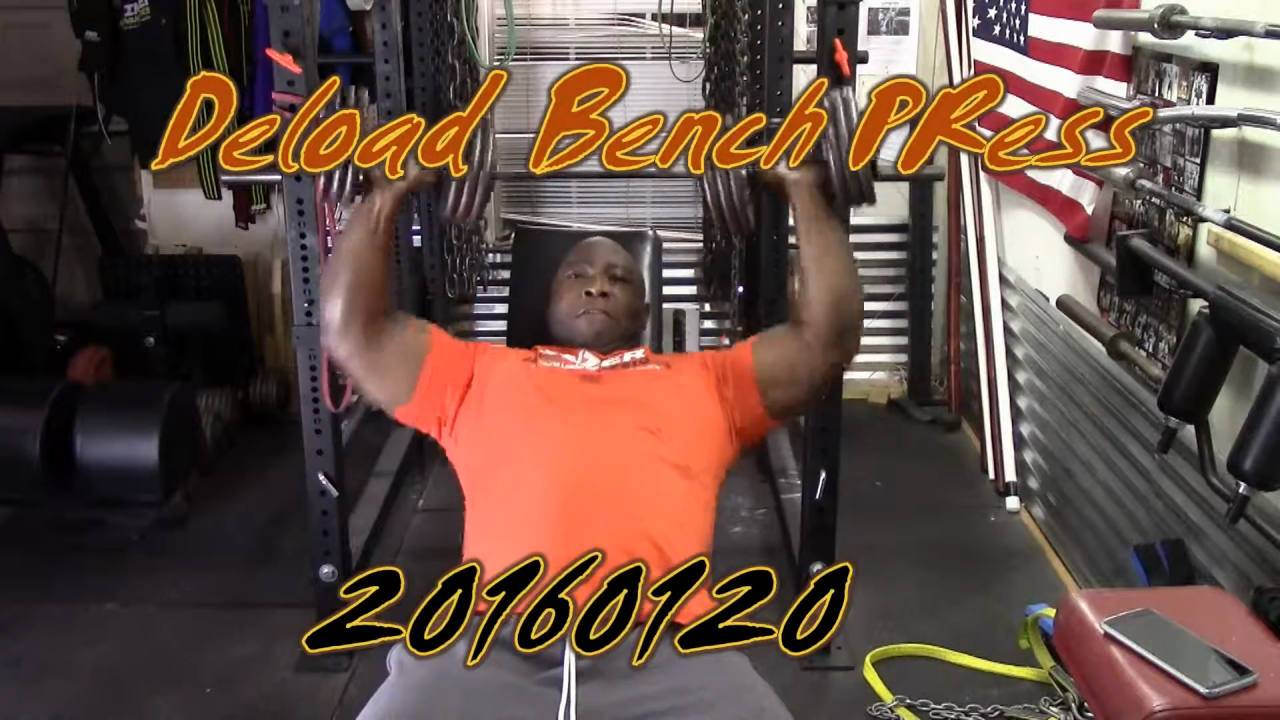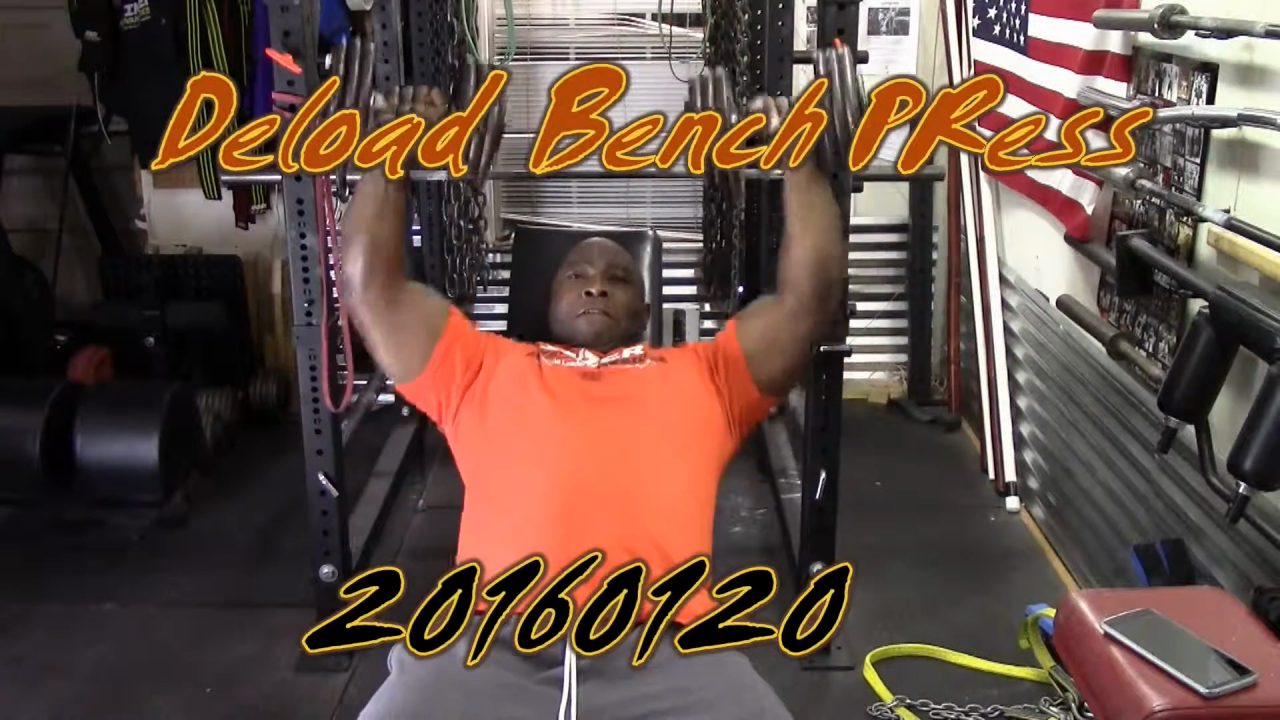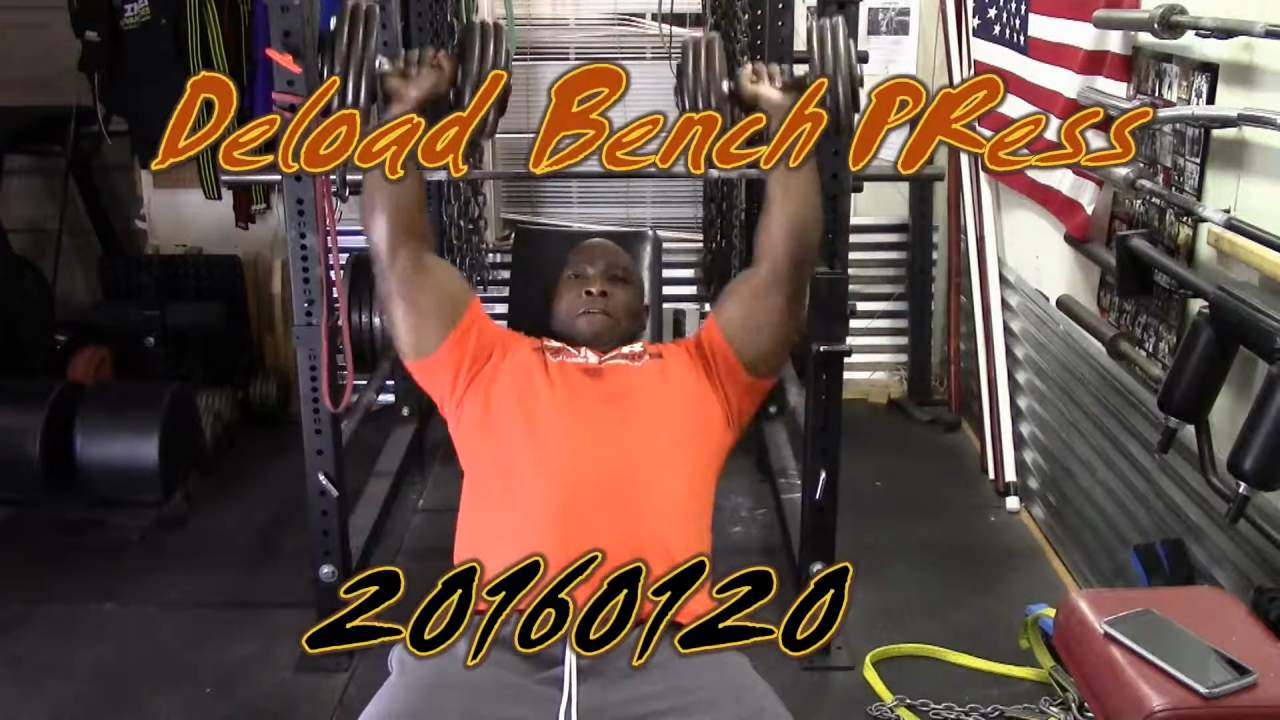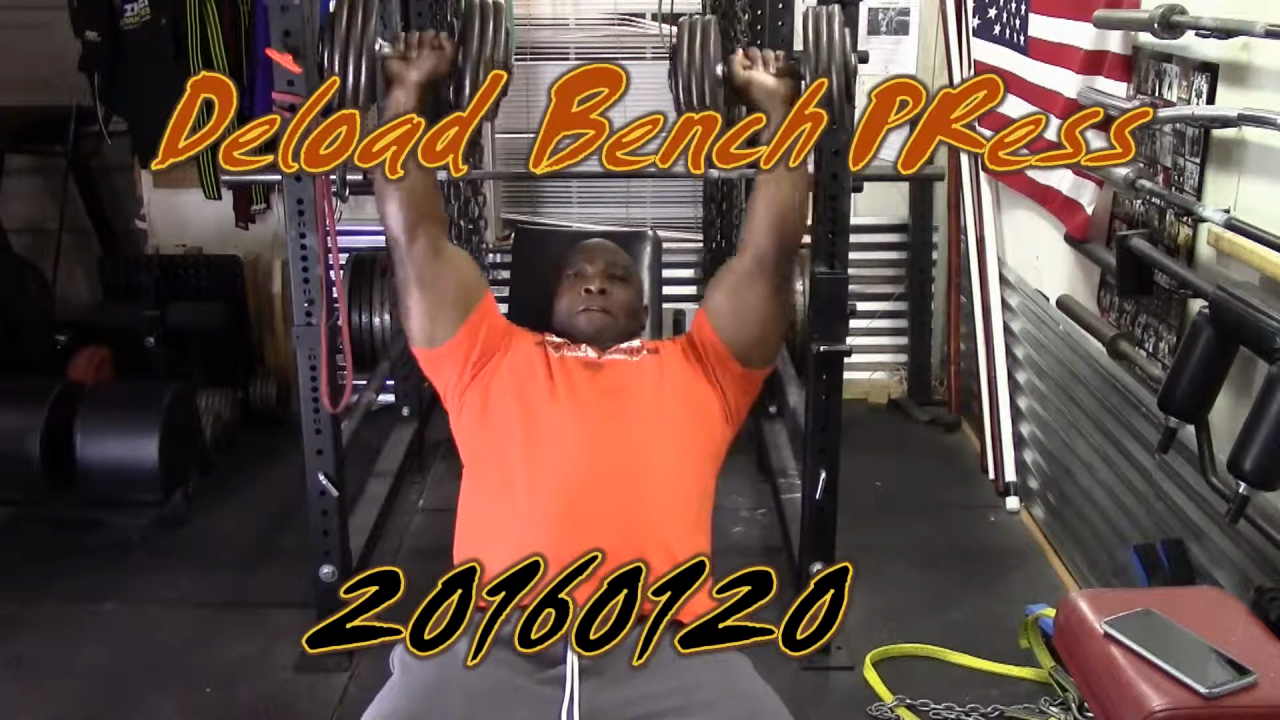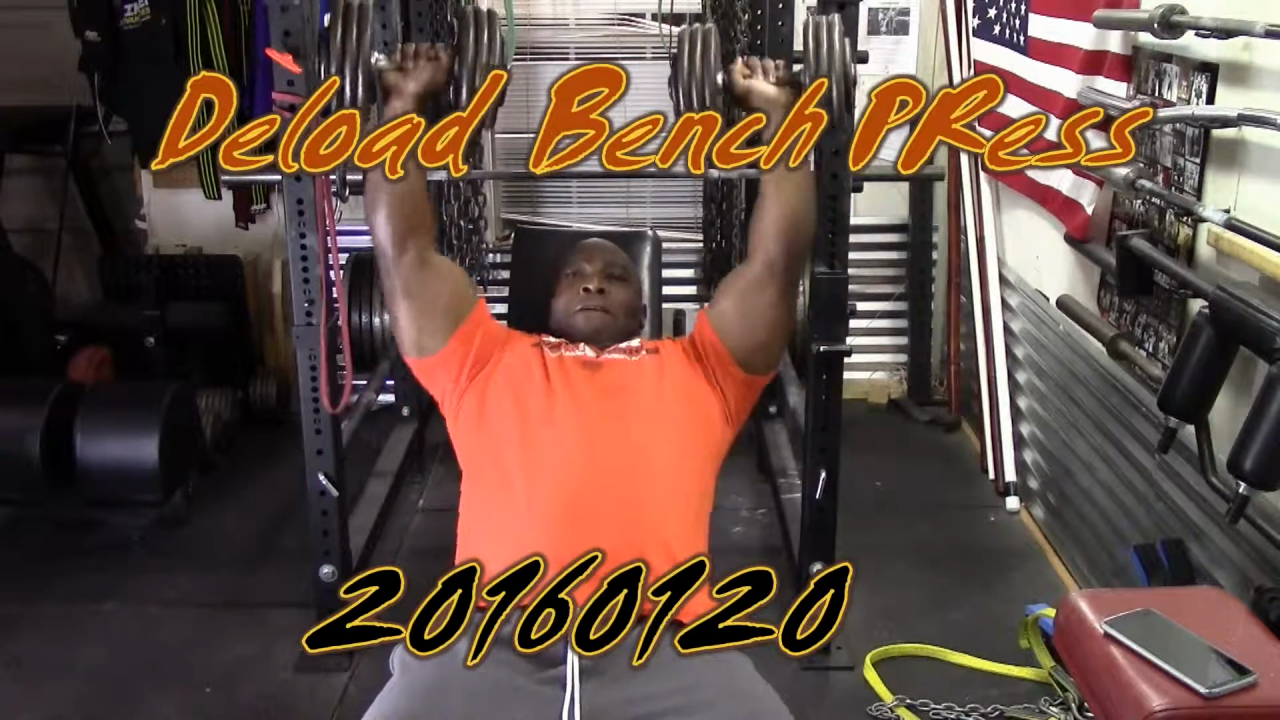
dt=0.1s
person 1, frame 1
left shoulder: (702, 383)
right shoulder: (481, 375)
left elbow: (827, 338)
right elbow: (352, 330)
left wrist: (805, 192)
right wrist: (387, 194)
left hip: (661, 642)
right hip: (494, 639)
person 1, frame 2
left shoulder: (698, 381)
right shoulder: (485, 374)
left elbow: (810, 294)
right elbow: (371, 282)
left hip: (658, 641)
right hip: (494, 637)
person 1, frame 3
left shoulder: (696, 379)
right shoulder: (489, 369)
left elbow: (782, 264)
right elbow: (402, 247)
left wrist: (785, 118)
right wrist: (403, 112)
left hip: (659, 644)
right hip: (492, 641)
person 1, frame 4
left shoulder: (696, 374)
right shoulder: (494, 363)
left elbow: (767, 251)
right elbow: (417, 236)
left wrist: (776, 102)
right wrist: (407, 94)
left hip: (661, 641)
right hip: (493, 638)
person 1, frame 5
left shoulder: (696, 376)
right shoulder: (491, 367)
left elbow: (777, 257)
right elbow: (405, 247)
left wrist: (776, 109)
right wrist: (404, 103)
left hip: (661, 642)
right hip: (493, 639)
